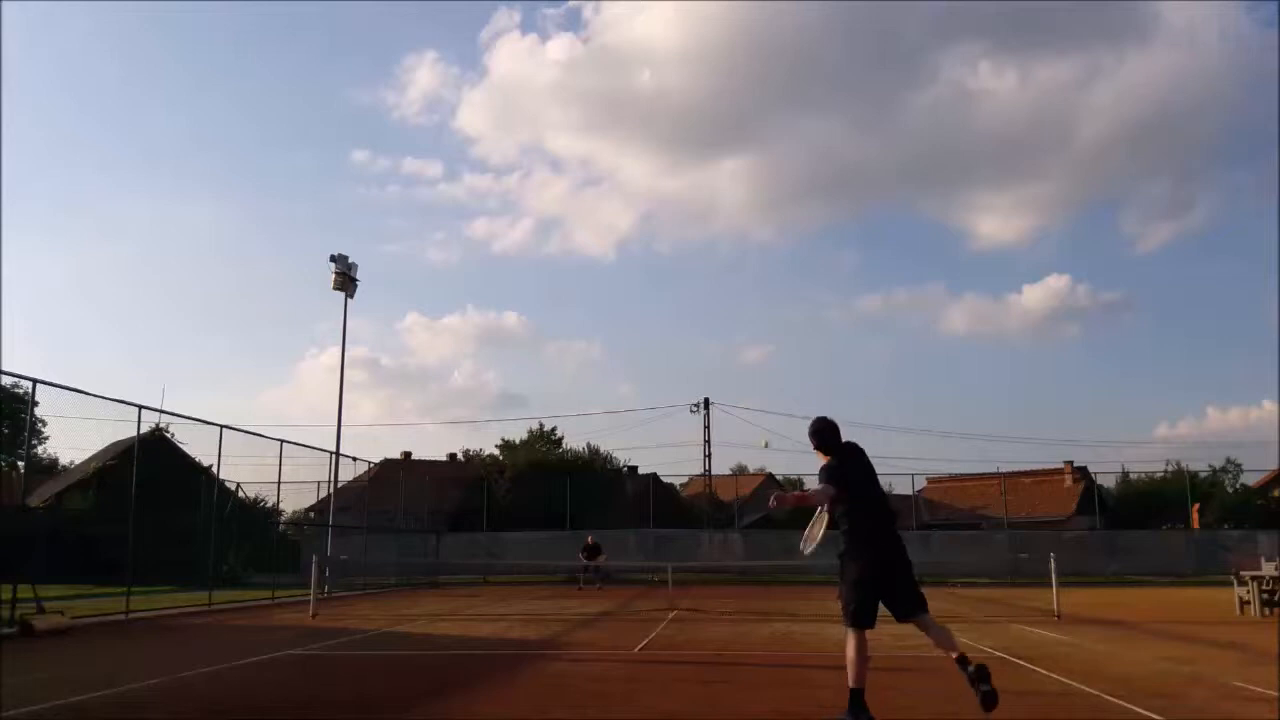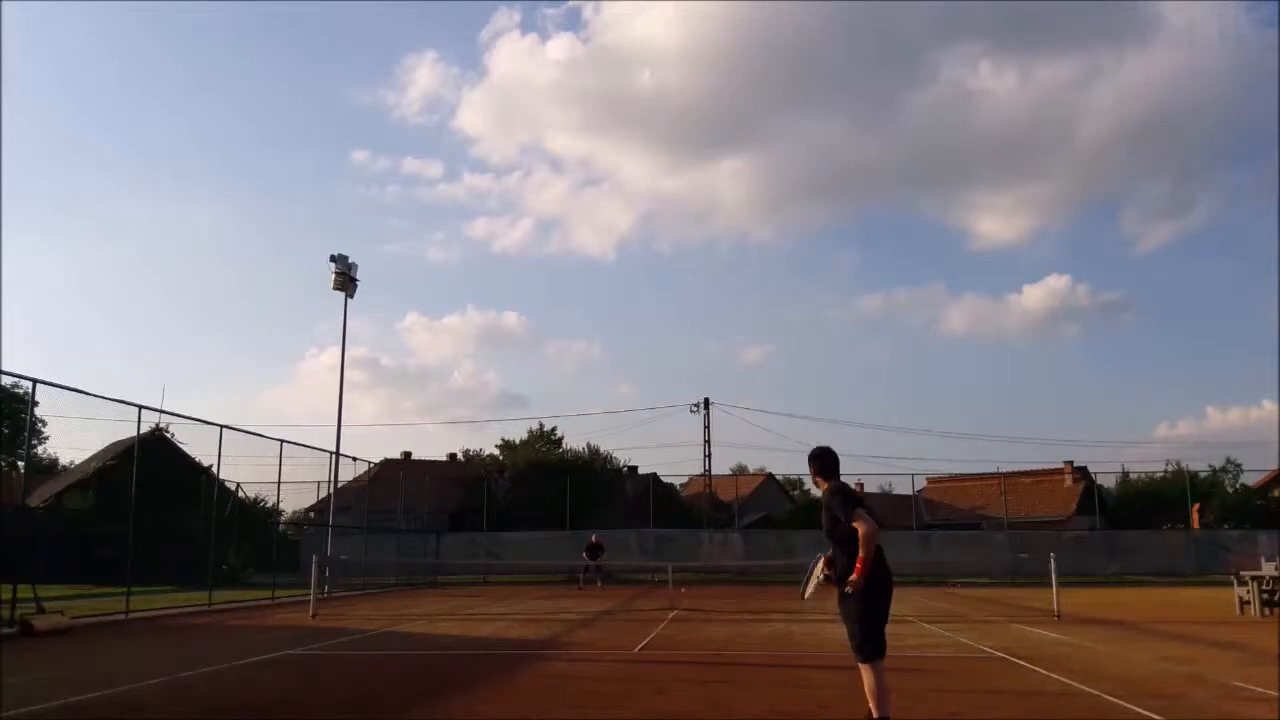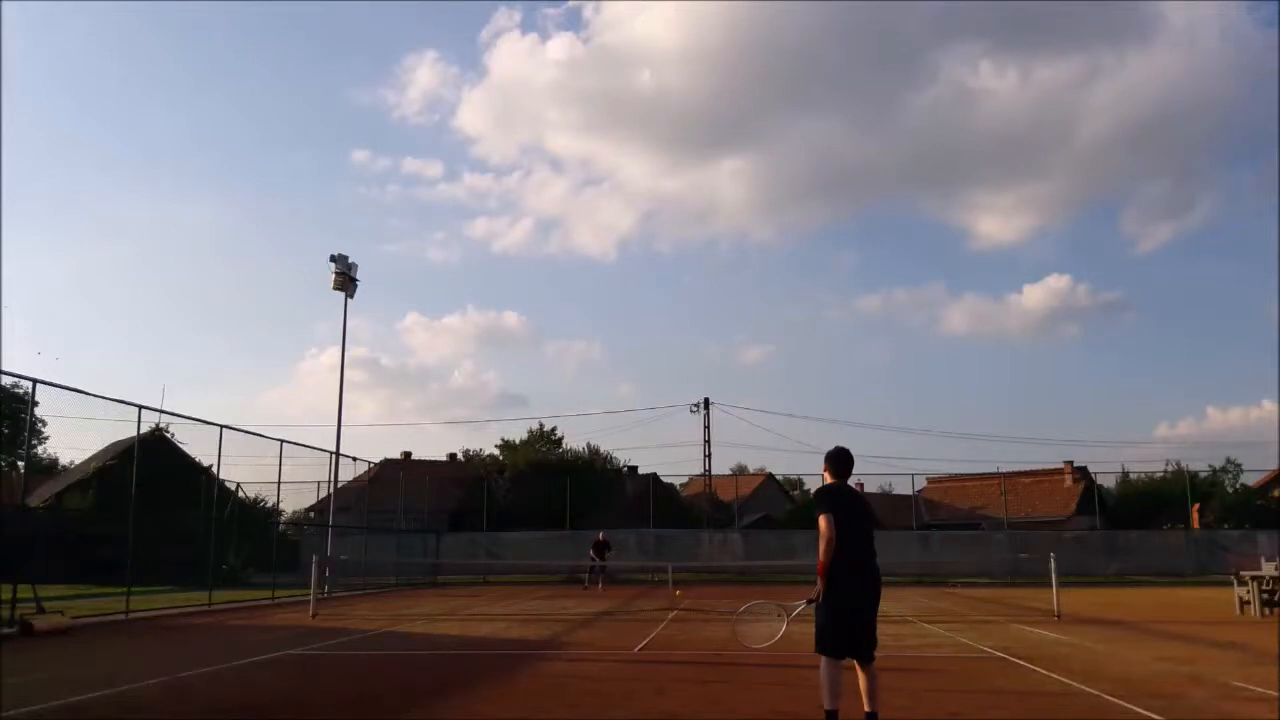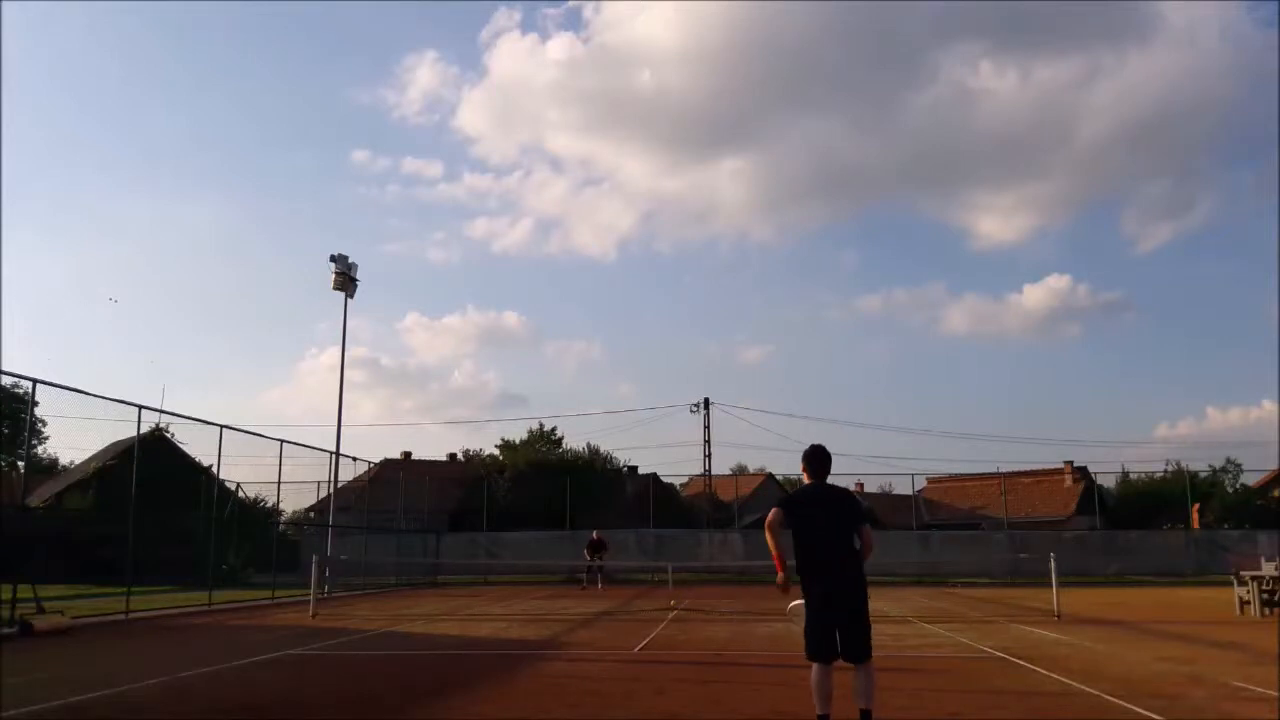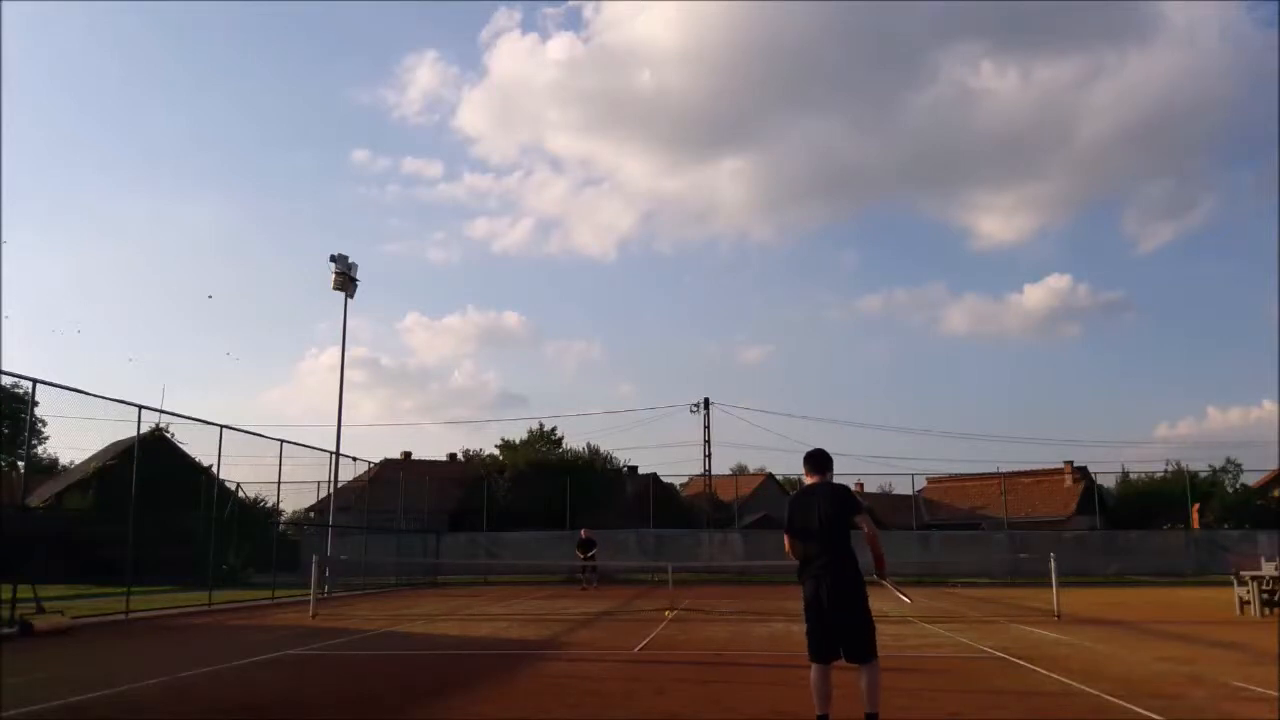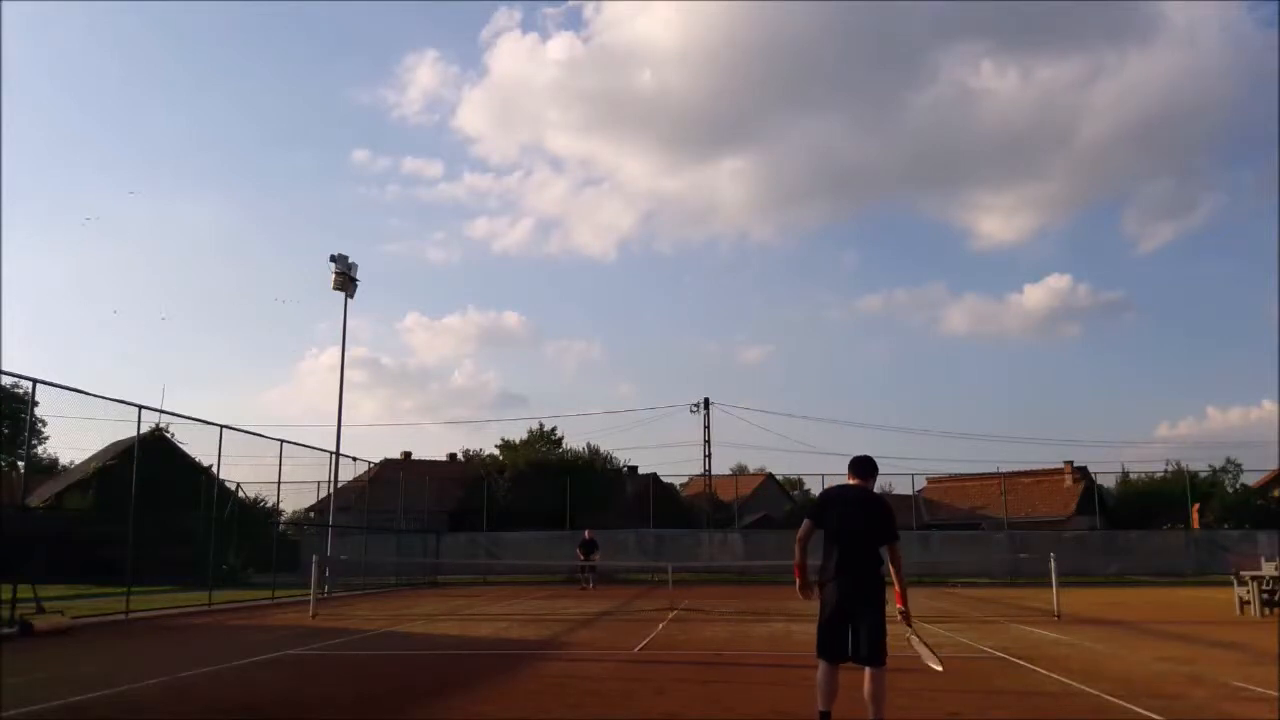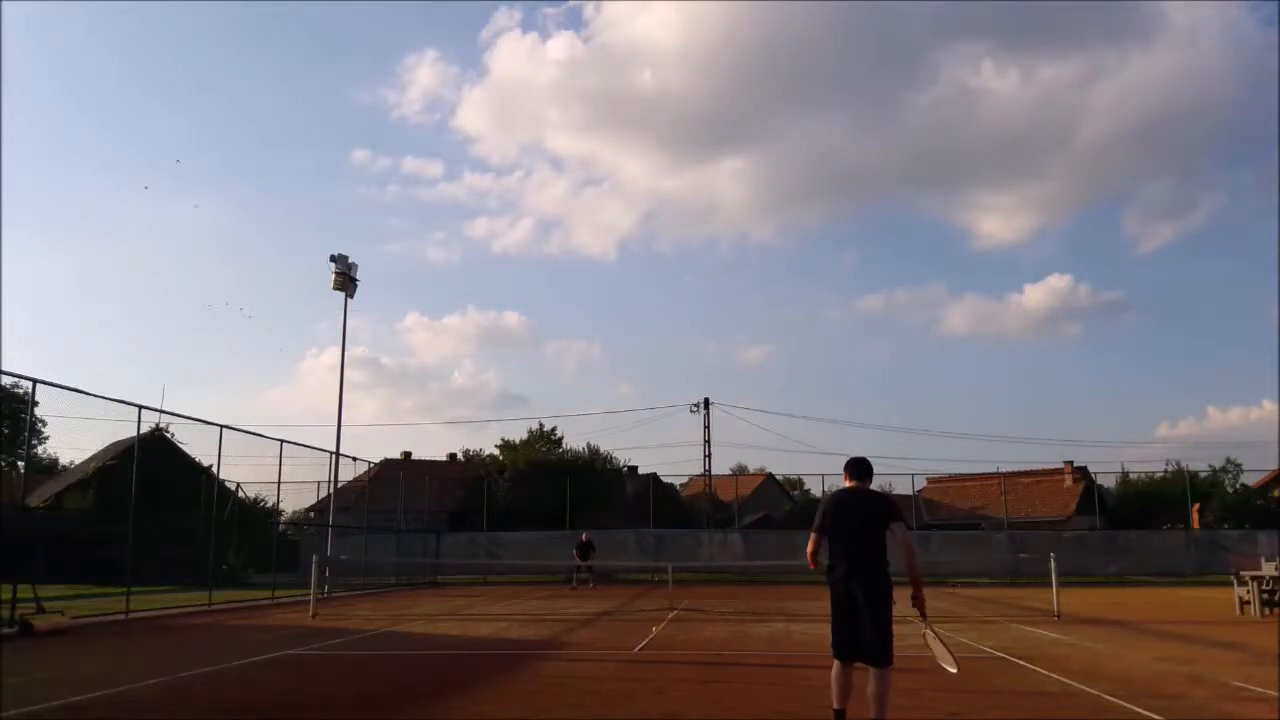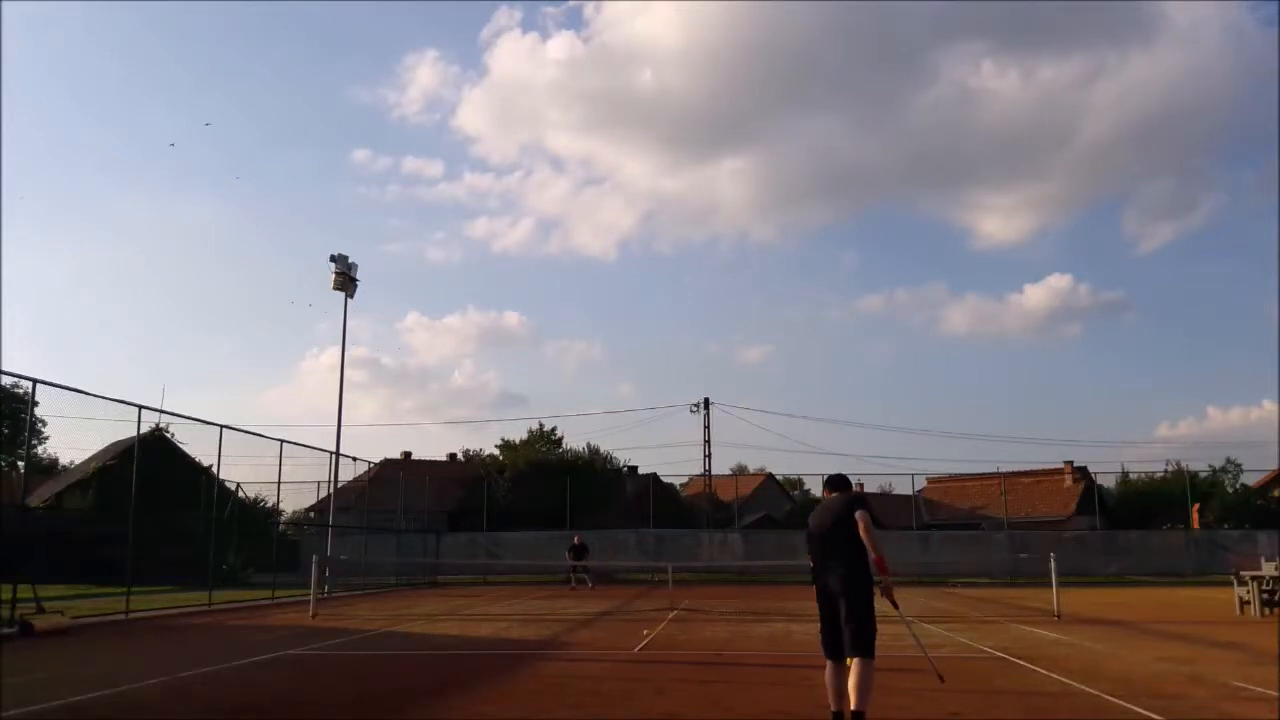
dt=0.5s
person 1, frame 1
left shoulder: (830, 469)
right shoulder: (851, 452)
left elbow: (826, 493)
left wrist: (794, 498)
left hip: (861, 556)
right hip: (887, 548)
left knee: (855, 631)
right knee: (919, 617)
right ankle: (972, 669)
person 1, frame 2
left shoulder: (835, 495)
right shoulder: (839, 494)
left elbow: (869, 529)
left wrist: (861, 571)
right wrist: (829, 561)
left hip: (866, 585)
right hip: (871, 583)
left knee: (868, 659)
right knee: (868, 657)
person 1, frame 3
left shoulder: (825, 494)
right shoulder: (860, 499)
left elbow: (828, 535)
left wrist: (822, 576)
left hip: (840, 584)
right hip: (868, 582)
left knee: (829, 656)
right knee: (864, 657)
person 1, frame 4
left shoulder: (793, 499)
right shoulder: (845, 497)
left elbow: (771, 524)
right elbow: (867, 543)
left wrist: (781, 569)
left hip: (816, 586)
right hip: (851, 582)
left knee: (821, 660)
right knee: (861, 659)
person 1, frame 5
left shoulder: (794, 501)
right shoulder: (840, 493)
left elbow: (791, 549)
right elbow: (869, 531)
right wrist: (880, 564)
left hip: (811, 583)
right hip: (844, 580)
left knee: (820, 660)
right knee: (866, 658)
person 1, frame 6
left shoulder: (828, 496)
right shoulder: (882, 506)
left elbow: (802, 538)
right elbow: (895, 560)
left wrist: (800, 574)
right wrist: (902, 602)
left hip: (833, 583)
right hip: (869, 585)
left knee: (828, 659)
right knee: (874, 662)
person 1, frame 7
left shoulder: (830, 502)
right shoulder: (883, 502)
left elbow: (812, 549)
right elbow: (904, 543)
left wrist: (813, 562)
right wrist: (917, 586)
left hip: (840, 585)
right hip: (875, 585)
left knee: (842, 659)
right knee: (879, 663)
person 1, frame 8
left shoulder: (815, 515)
right shoulder: (856, 499)
right elbow: (864, 526)
left wrist: (821, 604)
right wrist: (882, 569)
left hip: (823, 584)
right hip: (852, 578)
left knee: (834, 658)
right knee: (861, 655)
